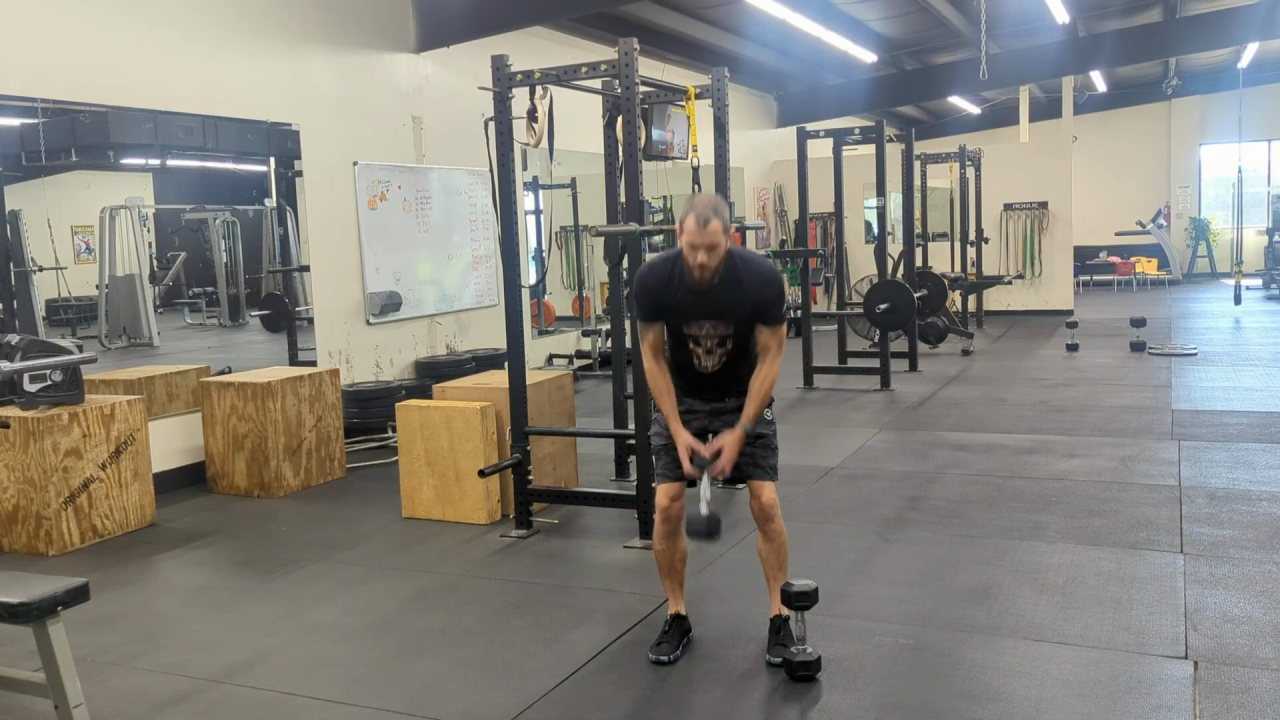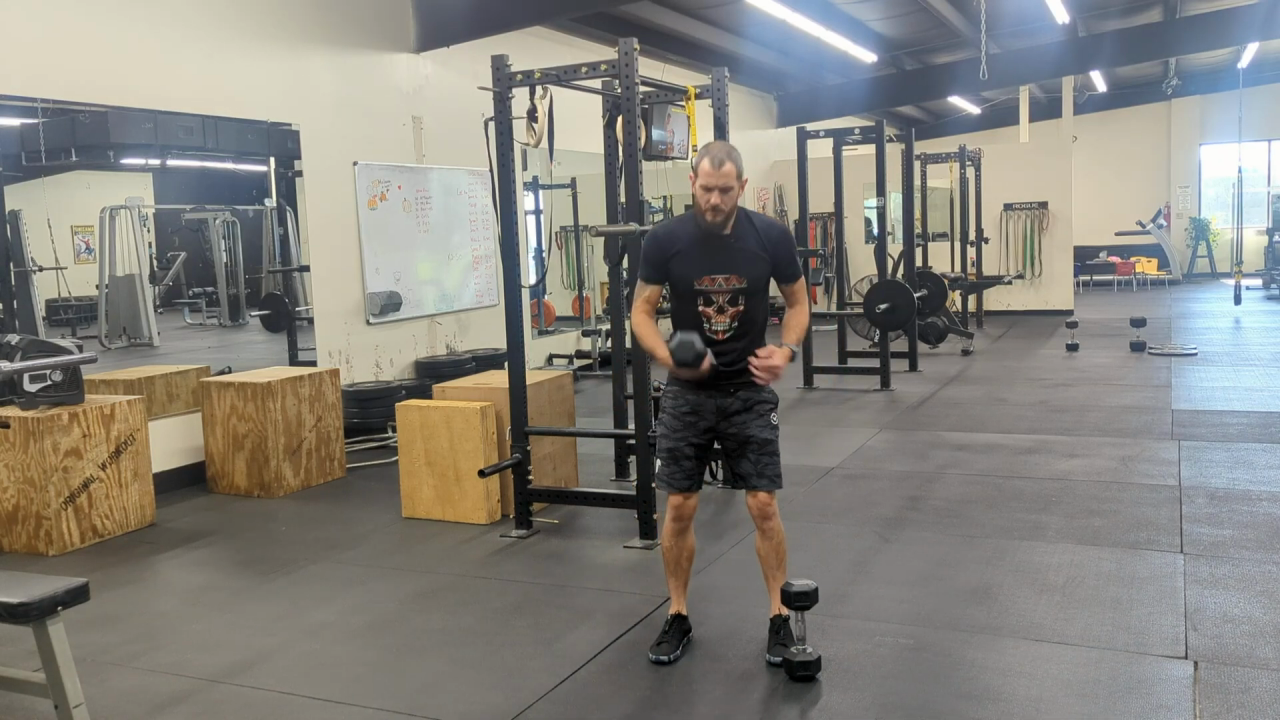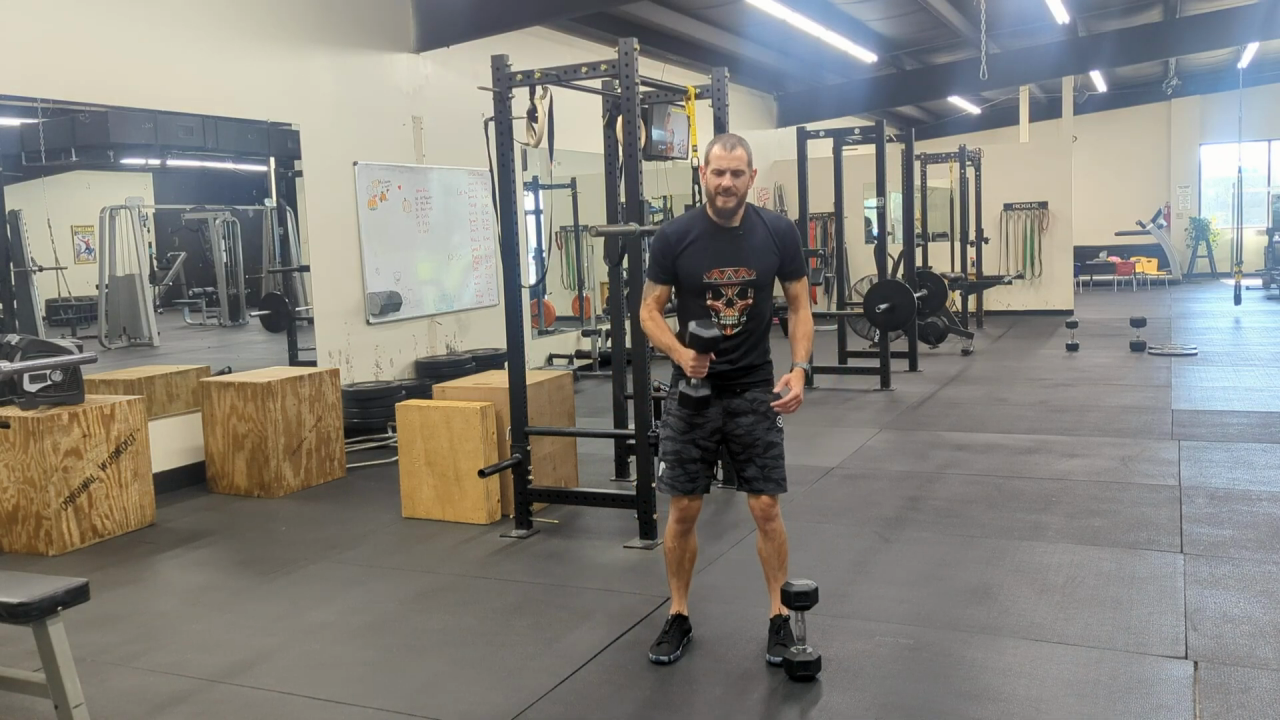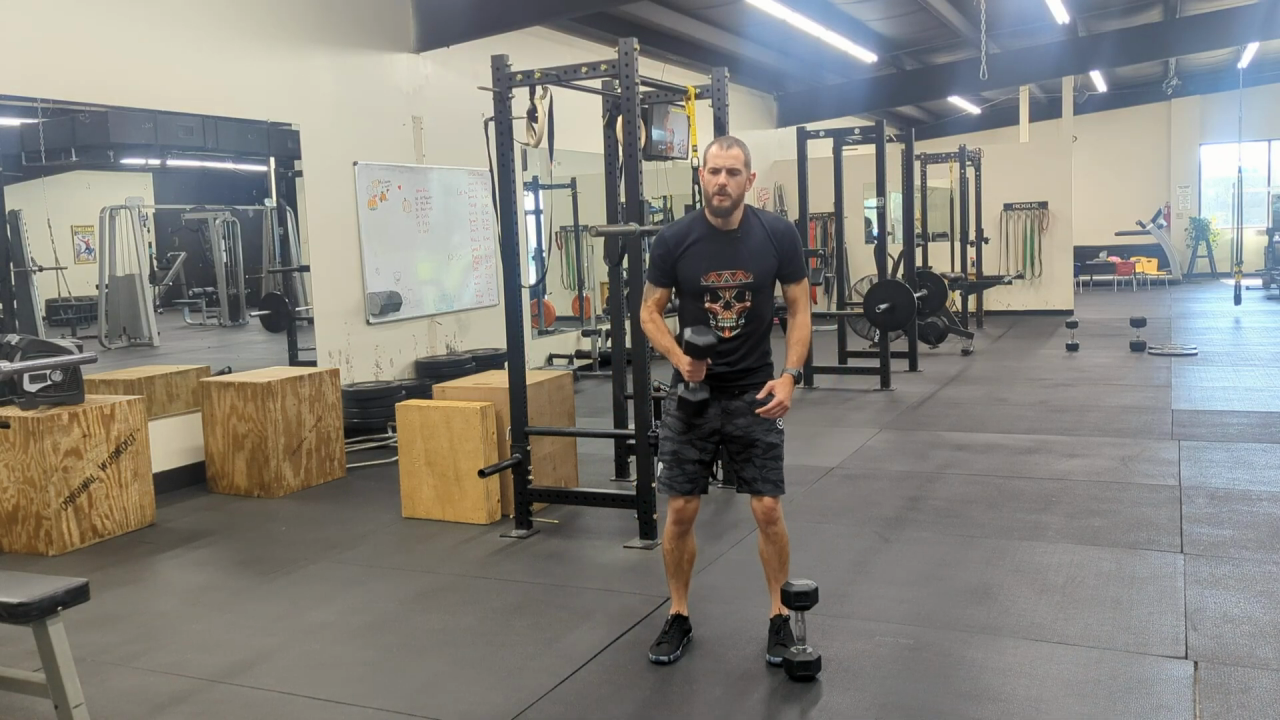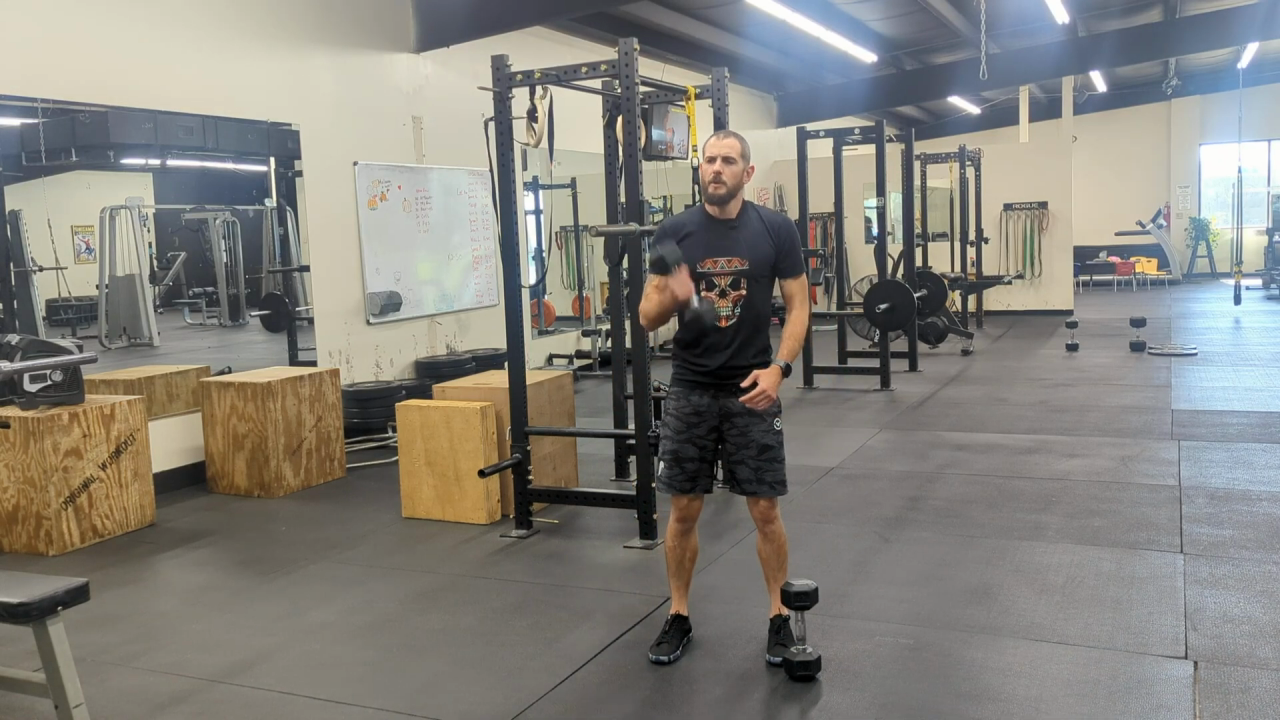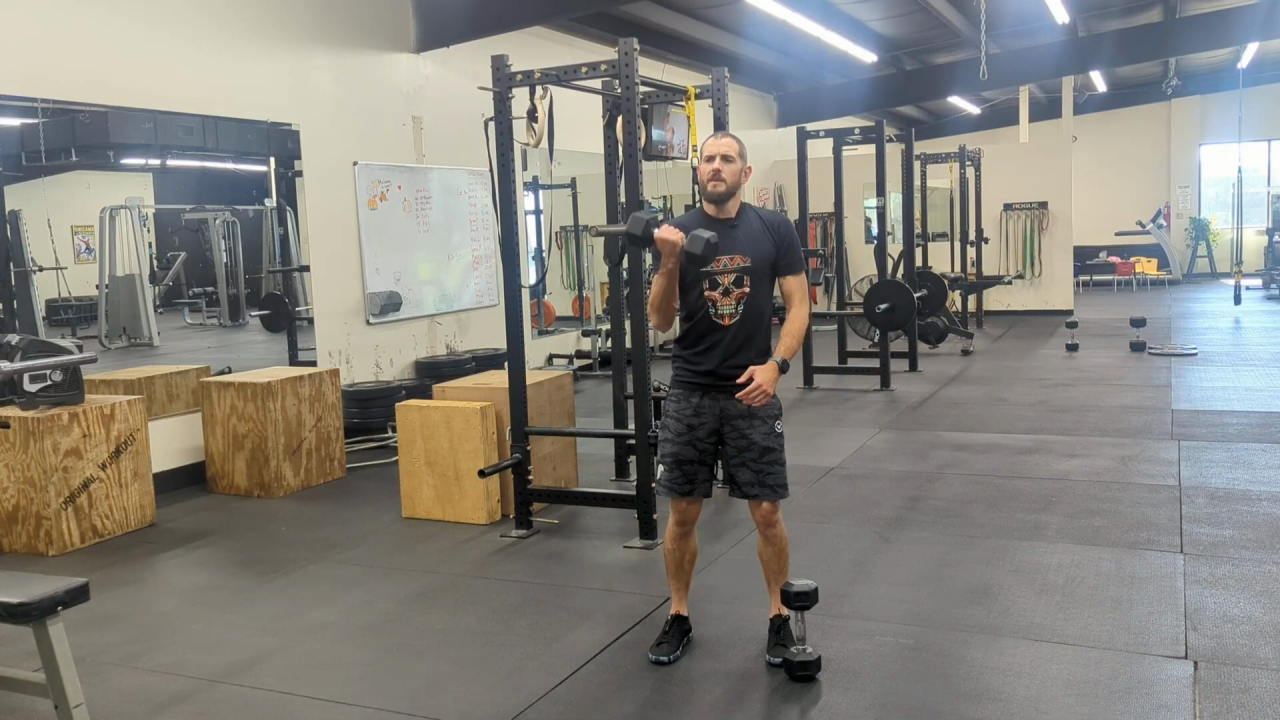
dt=0.3s
person 1, frame 1
left shoulder: (761, 276)
right shoulder: (653, 277)
left elbow: (769, 357)
right elbow: (653, 357)
left wrist: (739, 433)
right wrist: (677, 432)
left hip: (742, 398)
right hip: (683, 399)
left knee: (766, 505)
right knee: (667, 506)
left ankle: (779, 617)
right ankle: (677, 617)
person 1, frame 2
left shoulder: (771, 236)
right shoulder: (665, 239)
left elbow: (798, 300)
right elbow: (641, 311)
left wrist: (786, 351)
right wrist: (664, 355)
left hip: (749, 392)
right hip: (687, 392)
left knee: (763, 506)
right knee: (679, 508)
left ankle: (779, 615)
right ankle: (678, 616)
person 1, frame 3
left shoulder: (778, 232)
right shoulder: (674, 236)
left elbow: (799, 304)
right elbow: (649, 310)
left wrist: (799, 369)
right wrist: (680, 354)
left hip: (755, 392)
left knee: (765, 509)
right knee: (683, 510)
left ankle: (780, 617)
right ankle: (678, 616)
person 1, frame 4
left shoulder: (778, 234)
right shoulder: (674, 240)
left elbow: (799, 309)
right elbow: (651, 312)
left wrist: (790, 375)
right wrist: (681, 360)
left hip: (754, 393)
left knee: (768, 510)
right knee: (680, 511)
left ankle: (780, 617)
right ankle: (679, 617)
person 1, frame 5
left shoulder: (775, 229)
right shoulder: (674, 231)
left elbow: (798, 306)
right elbow: (647, 313)
left wrist: (777, 367)
right wrist: (671, 298)
left hip: (751, 390)
right hip: (690, 391)
left knee: (765, 510)
right knee: (683, 510)
left ankle: (779, 616)
right ankle: (678, 616)
person 1, frame 6
left shoulder: (774, 228)
right shoulder: (675, 232)
left elbow: (798, 304)
right elbow: (660, 320)
left wrist: (775, 364)
right wrist: (669, 261)
left hip: (752, 391)
right hip: (690, 393)
left knee: (766, 512)
right knee: (682, 512)
left ankle: (779, 617)
right ankle: (678, 617)
